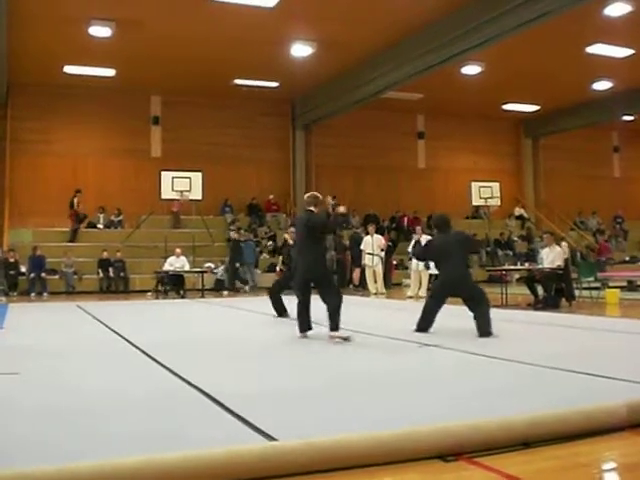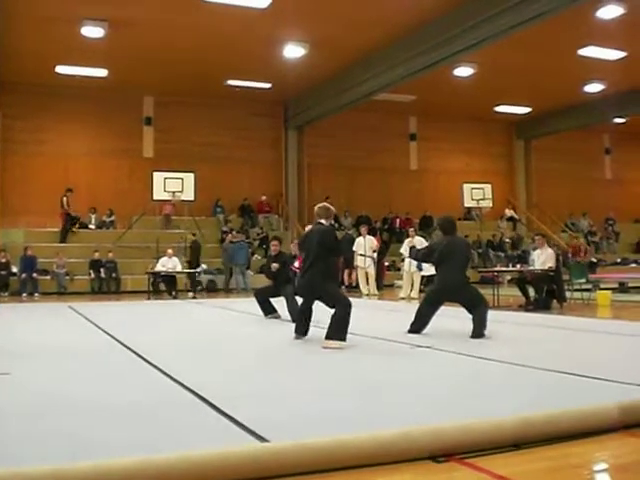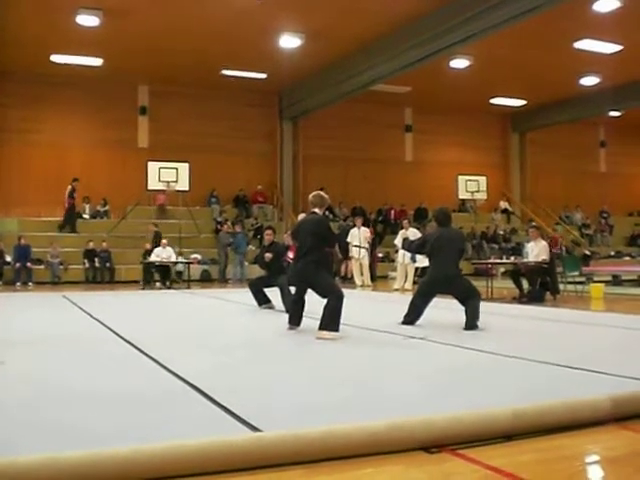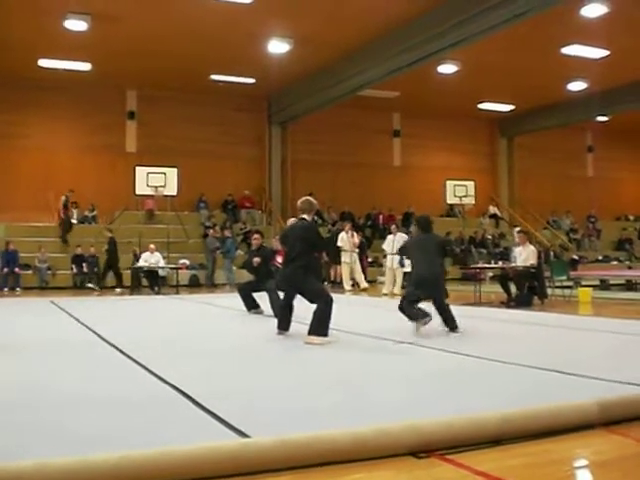
dt=0.7s
person 1, frame 1
left shoulder: (299, 218)
right shoulder: (316, 217)
right elbow: (330, 227)
left wrist: (330, 212)
right wrist: (339, 213)
left hip: (300, 265)
right hip: (316, 265)
left knee: (303, 298)
right knee: (334, 296)
left ankle: (303, 329)
right ankle: (334, 330)
person 1, frame 2
left shoulder: (310, 232)
right shoulder: (328, 231)
left elbow: (301, 247)
right elbow: (338, 252)
left hip: (306, 278)
right hip: (320, 279)
left knee: (307, 302)
right knee: (344, 304)
left ankle: (300, 331)
right ankle: (332, 338)
person 1, frame 3
left shoulder: (303, 221)
right shoulder: (321, 220)
left elbow: (294, 236)
right elbow: (332, 243)
left hip: (299, 266)
right hip: (313, 267)
left knee: (299, 293)
right knee: (336, 294)
left ankle: (293, 322)
right ankle: (326, 330)
person 1, frame 4
left shoulder: (292, 227)
right shoulder: (310, 226)
left elbow: (283, 241)
right elbow: (321, 248)
left hip: (288, 272)
right hip: (301, 273)
left knee: (288, 298)
right knee: (325, 299)
left ankle: (282, 327)
right ankle: (315, 334)
person 2, frame 1
left shoulder: (433, 243)
right shoulder: (460, 236)
left elbow: (418, 255)
right elbow: (475, 248)
left hip: (445, 279)
right hip: (463, 278)
left knee: (433, 301)
right knee: (481, 302)
left ankle: (422, 327)
right ankle: (484, 330)
person 2, frame 2
left shoulder: (437, 245)
right shoulder: (464, 244)
left elbow: (420, 255)
right elbow: (467, 261)
left wrist: (412, 248)
left hip: (441, 284)
right hip: (460, 283)
left knee: (427, 304)
right knee: (480, 305)
left ankle: (415, 328)
right ankle: (478, 331)
person 2, frame 3
left shoulder: (430, 236)
right shoulder: (459, 235)
left elbow: (413, 247)
right elbow: (461, 253)
left wrist: (405, 240)
left hip: (434, 275)
right hip: (453, 275)
left knee: (420, 296)
right knee: (473, 296)
left ankle: (409, 319)
right ankle: (471, 323)
person 2, frame 4
left shoulder: (411, 240)
right shoulder: (437, 239)
left elbow: (401, 251)
left hip: (418, 278)
right hip: (436, 277)
left knee: (405, 305)
right knee: (440, 303)
left ankle: (422, 317)
right ankle: (452, 326)
